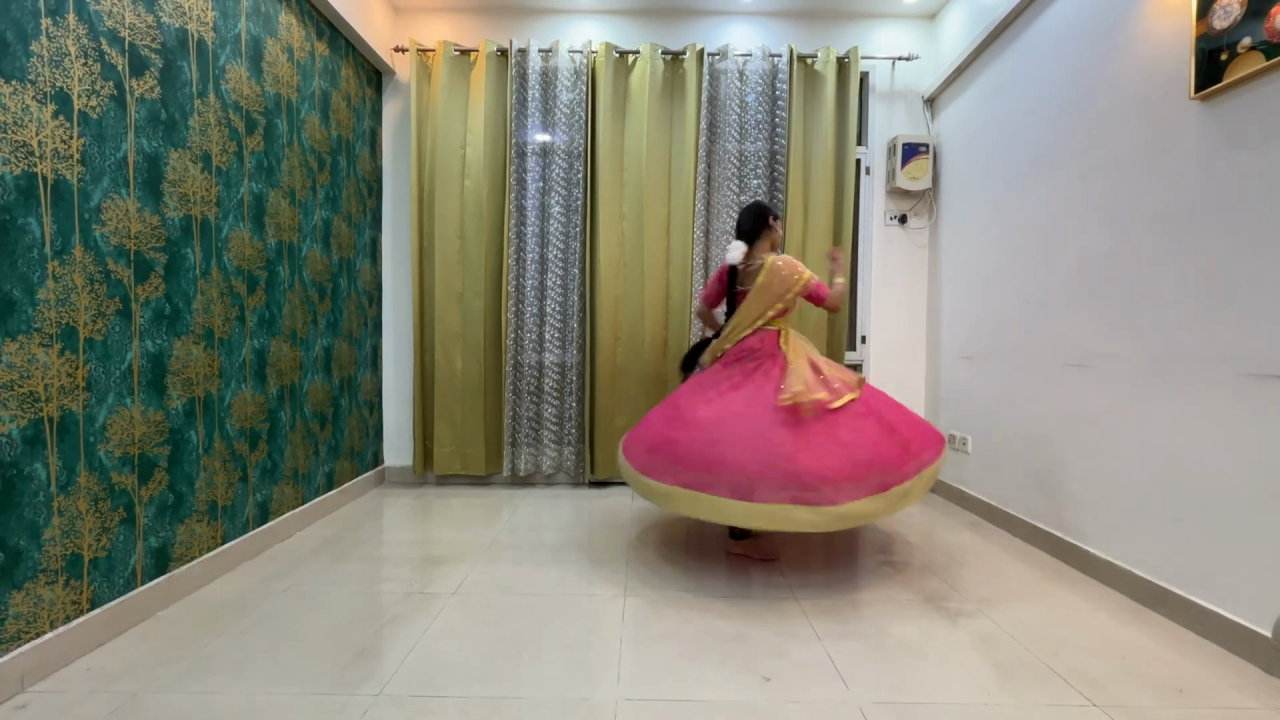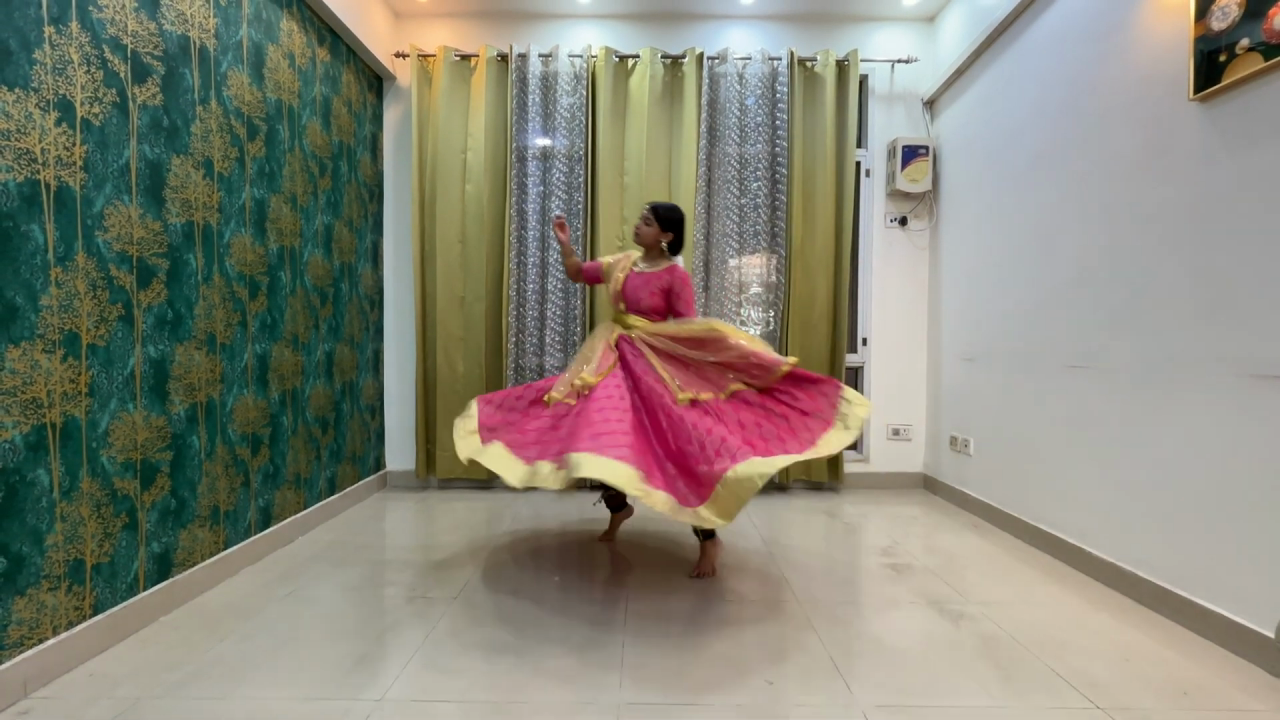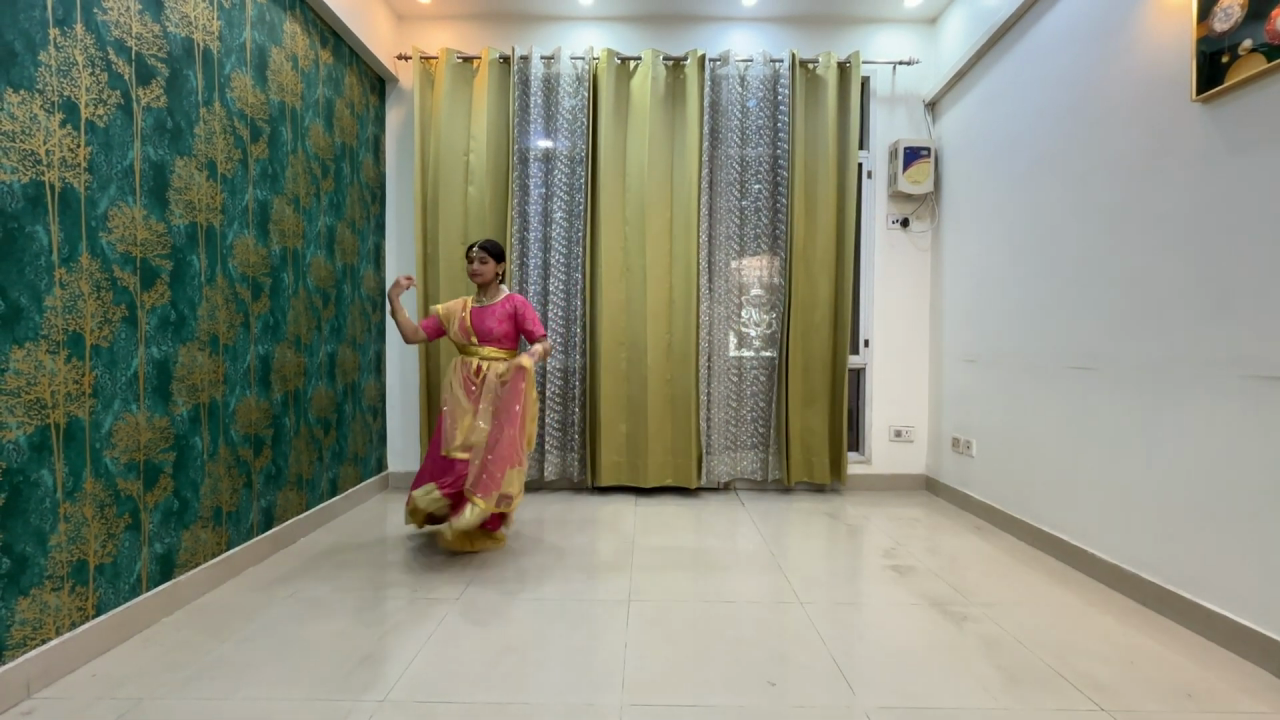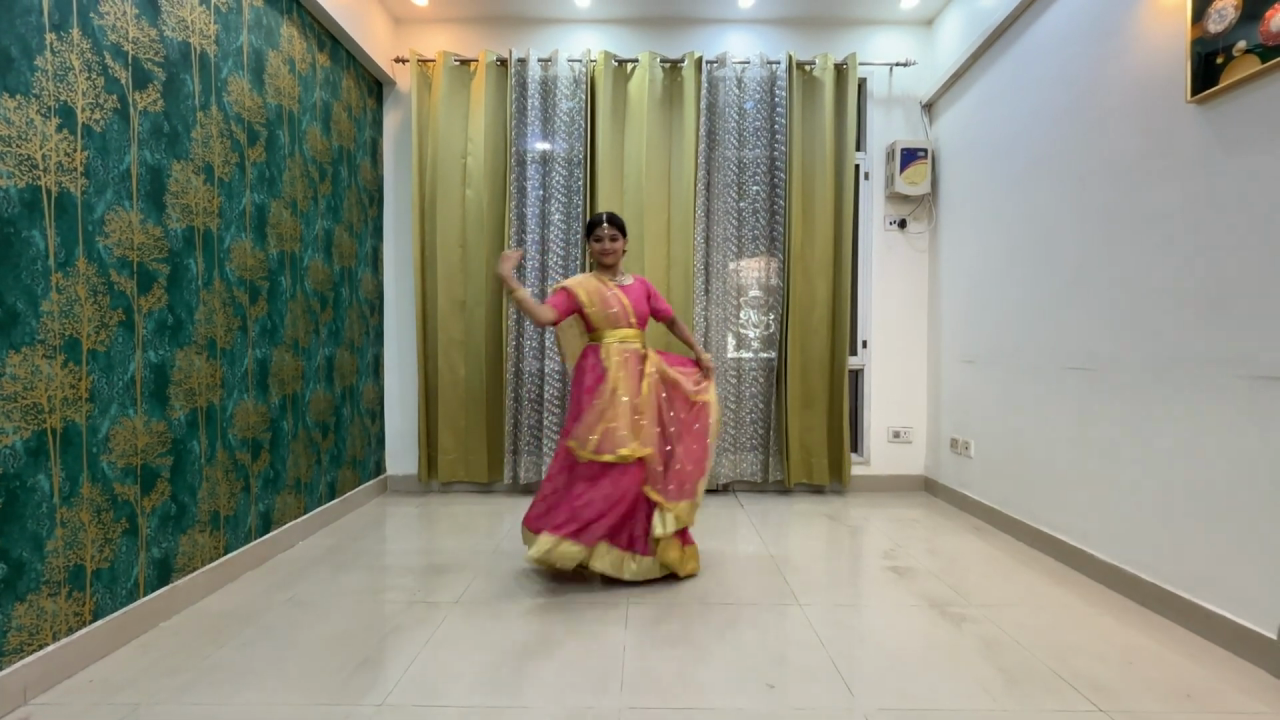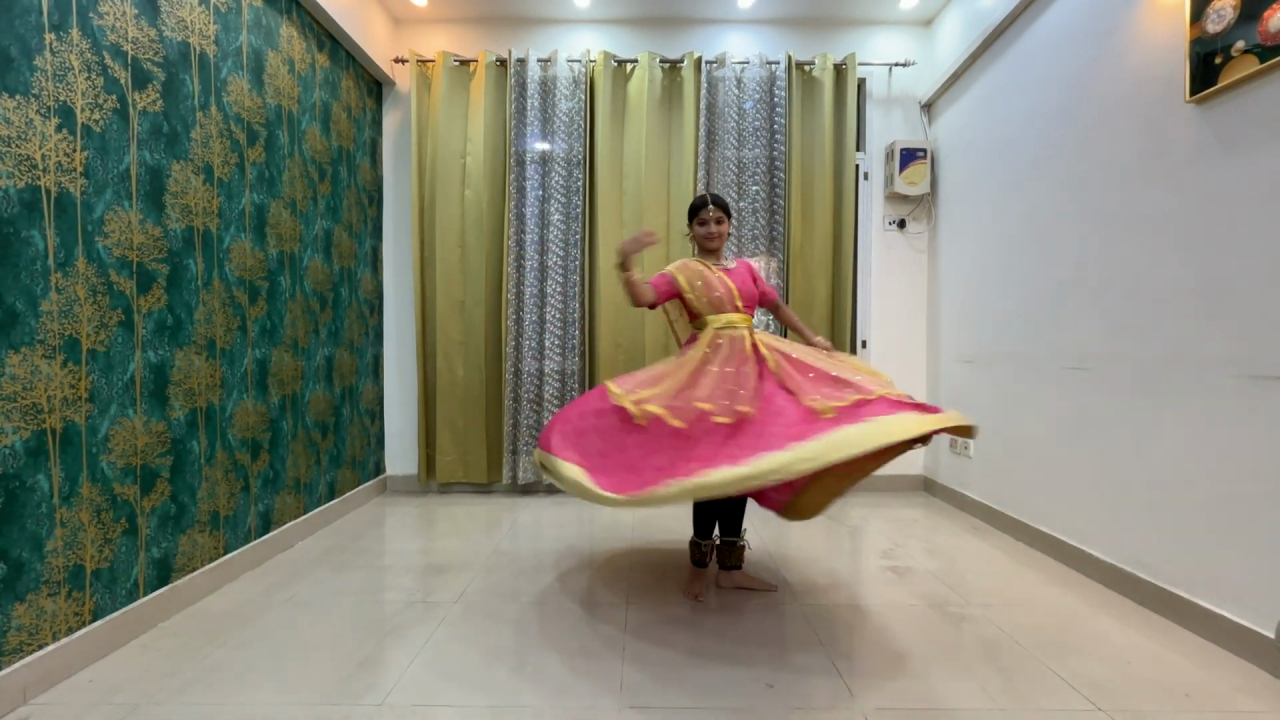
dt=1s
person 1, frame 1
left shoulder: (730, 267)
right shoulder: (791, 269)
left elbow: (703, 310)
right elbow: (835, 304)
left wrist: (723, 336)
right wrist: (838, 271)
left hip: (741, 354)
right hip: (773, 357)
left knee: (745, 439)
right knee: (767, 444)
left ankle: (743, 529)
right ankle: (744, 536)
person 1, frame 2
left shoulder: (675, 277)
right shoulder: (623, 261)
left elbow: (694, 330)
right elbow: (576, 273)
right wrist: (565, 245)
left hip: (651, 362)
right hip: (612, 355)
left knee: (665, 441)
right knee: (600, 431)
left ankle: (710, 539)
right ankle: (618, 506)
person 1, frame 3
left shoulder: (516, 304)
right shoulder: (455, 309)
left elbow: (544, 345)
right elbow: (412, 336)
left wrist: (535, 353)
right wrist: (394, 299)
left hip: (498, 390)
right hip: (462, 390)
left knee: (490, 461)
right knee: (454, 458)
left ankle: (477, 526)
right ankle: (464, 521)
person 1, frame 4
left shoulder: (640, 284)
right shoulder: (578, 286)
left elbow: (670, 319)
right elbow: (541, 317)
left wrist: (699, 353)
right wrist: (509, 280)
left hip: (643, 378)
right hip: (602, 377)
left knee: (642, 467)
right knee: (609, 464)
left ankle: (638, 550)
right ankle: (568, 544)
person 1, frame 5
left shoulder: (745, 269)
right shoulder: (680, 273)
left elbow: (775, 303)
right elbow: (641, 298)
left wrist: (810, 336)
right wrist: (625, 264)
left hip: (754, 362)
right hip: (710, 365)
left knee: (745, 466)
right knee: (715, 465)
left ankle: (731, 567)
right ankle: (698, 566)
